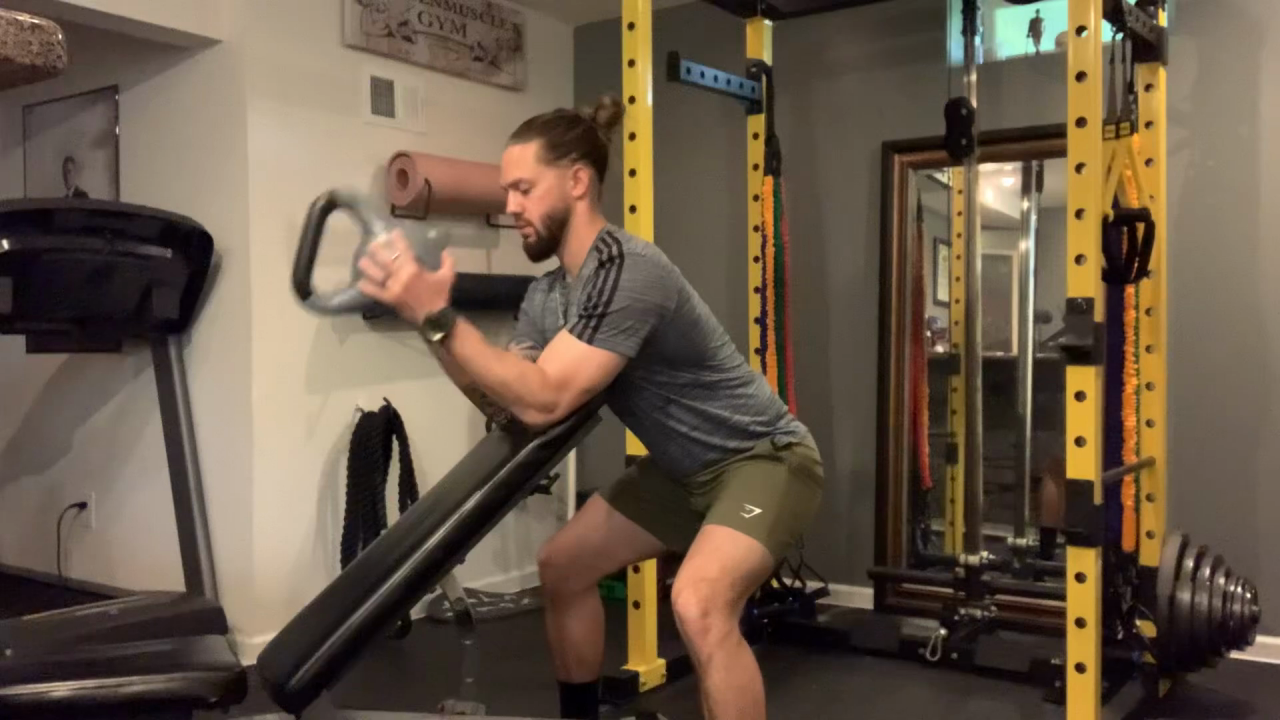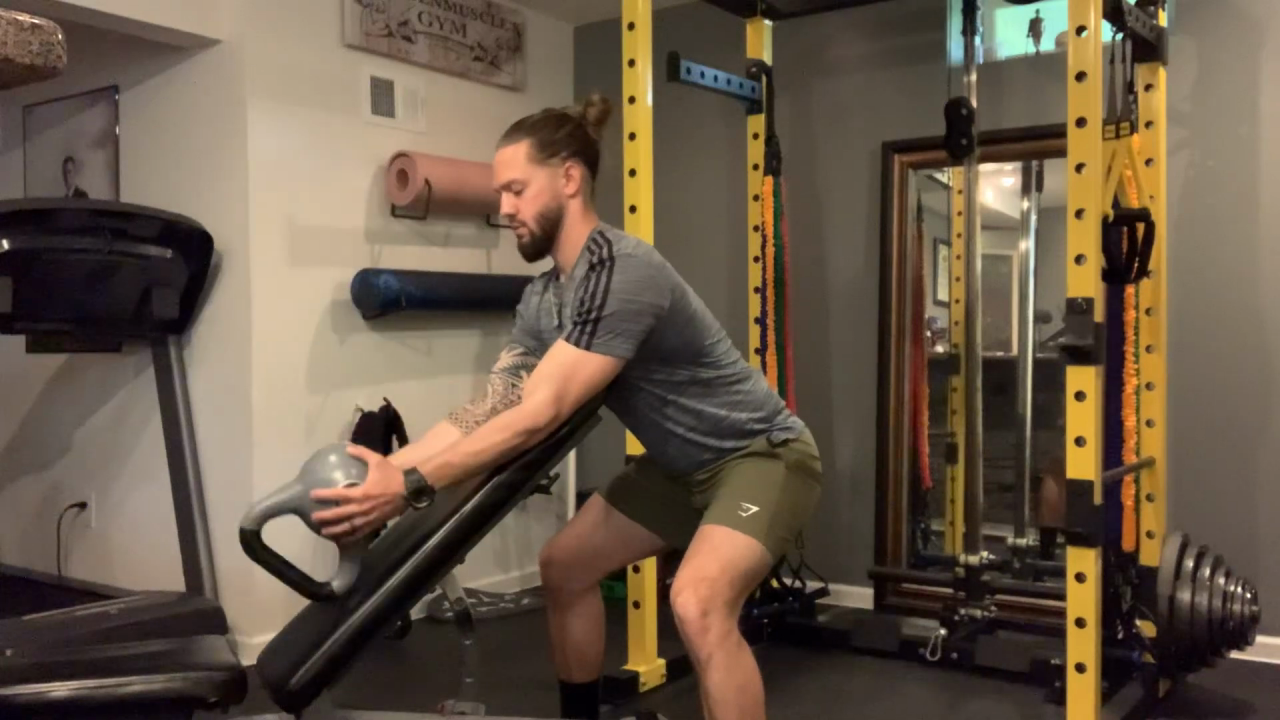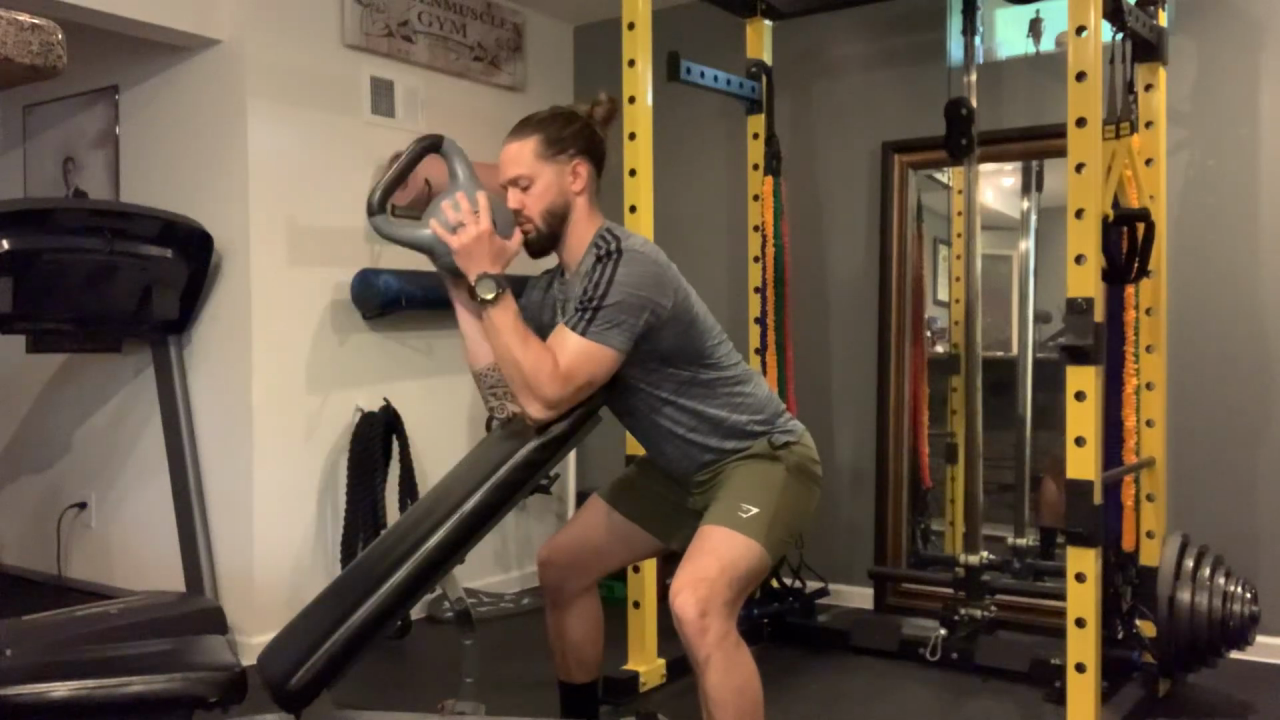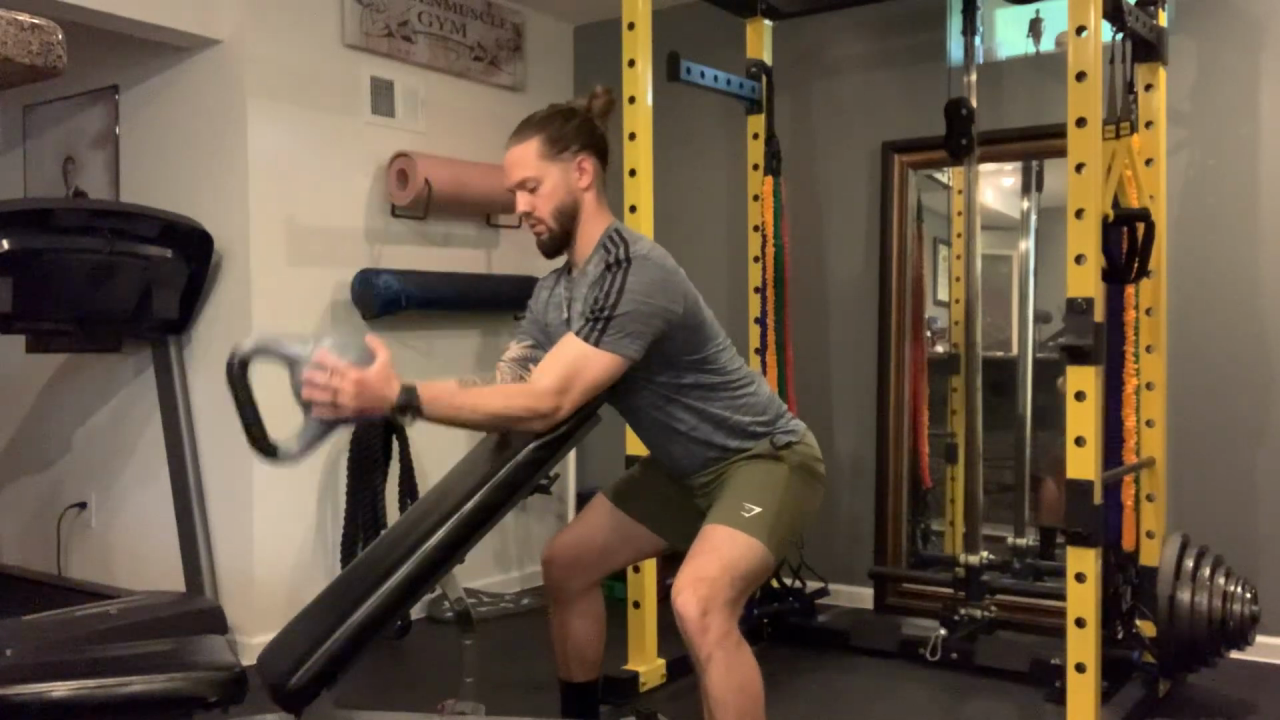
dt=1s
person 1, frame 1
left shoulder: (629, 272)
right shoulder: (547, 296)
left elbow: (544, 401)
right elbow: (510, 399)
left wrist: (436, 319)
right wrist: (428, 316)
left hip: (763, 458)
right hip: (682, 466)
left knee: (697, 604)
right knee: (563, 566)
person 1, frame 2
left shoulder: (622, 273)
right shoulder: (542, 299)
left elbow: (539, 416)
right elbow: (493, 407)
left wrist: (406, 485)
right wrist: (382, 465)
left hip: (762, 454)
right hip: (682, 464)
left knee: (697, 603)
right knee: (563, 566)
person 1, frame 3
left shoulder: (627, 269)
right shoulder: (550, 289)
left elbow: (546, 398)
right elbow: (509, 401)
left wrist: (488, 281)
right wrist: (464, 289)
left hip: (764, 456)
right hip: (682, 465)
left knee: (697, 605)
right knee: (562, 567)
person 1, frame 4
left shoulder: (635, 274)
right shoulder: (554, 294)
left elbow: (542, 404)
right elbow: (502, 389)
left wrist: (399, 395)
right wrist: (378, 397)
left hip: (765, 457)
right hip: (685, 465)
left knee: (697, 603)
right knee: (565, 566)
